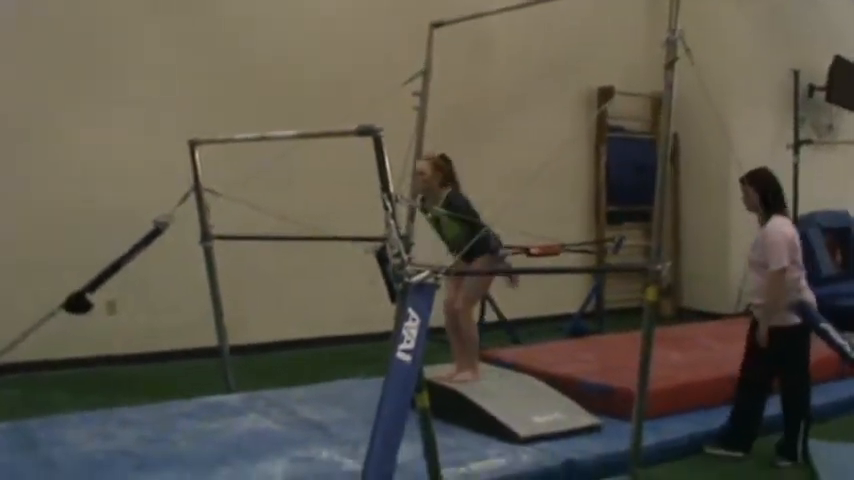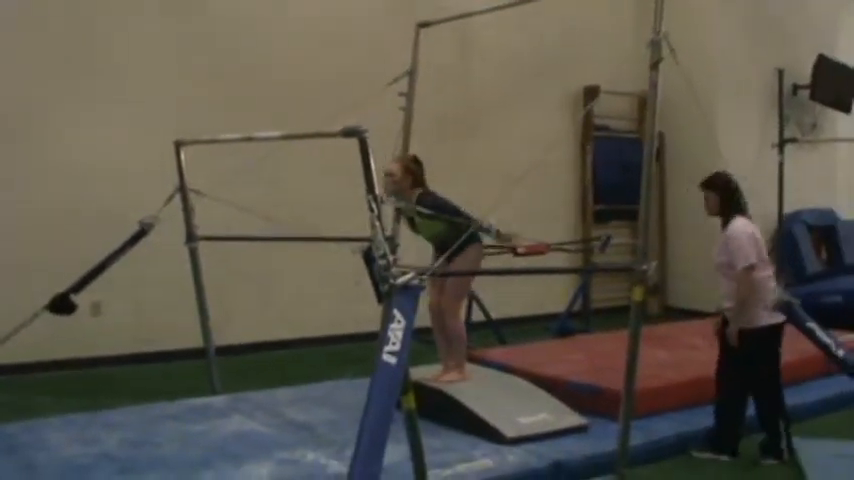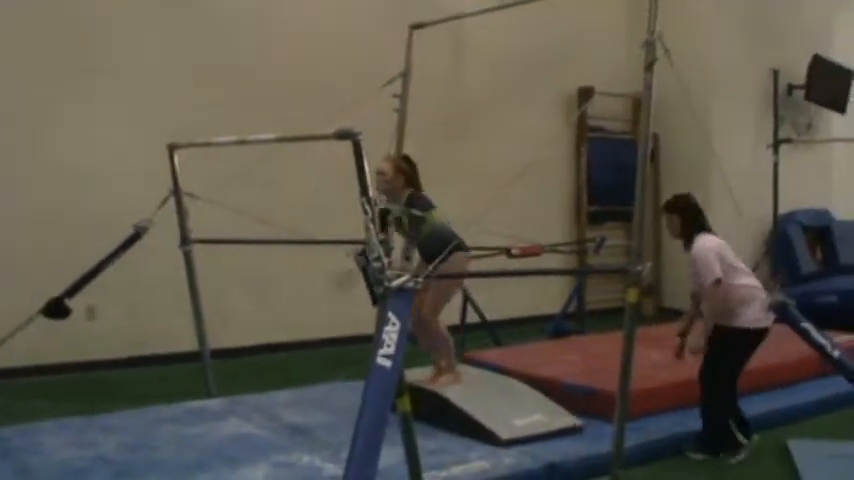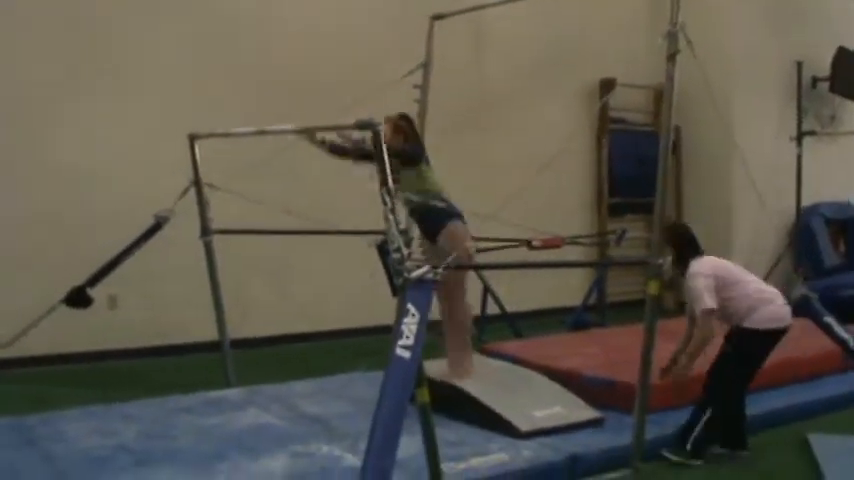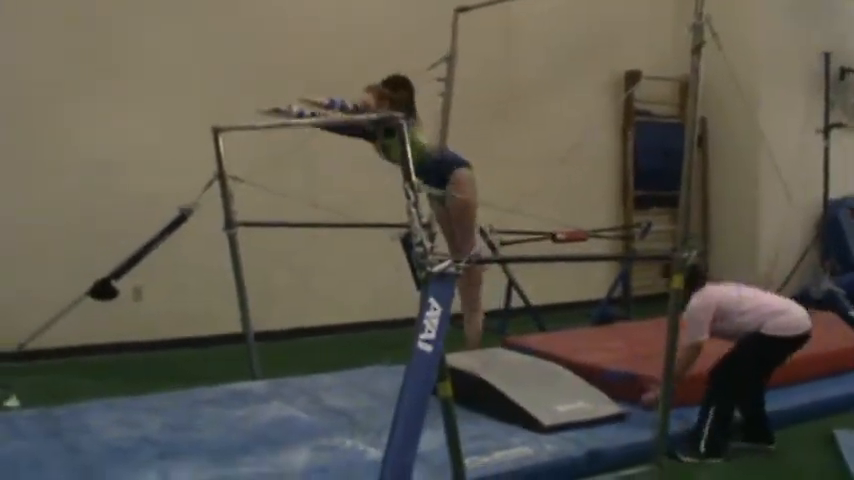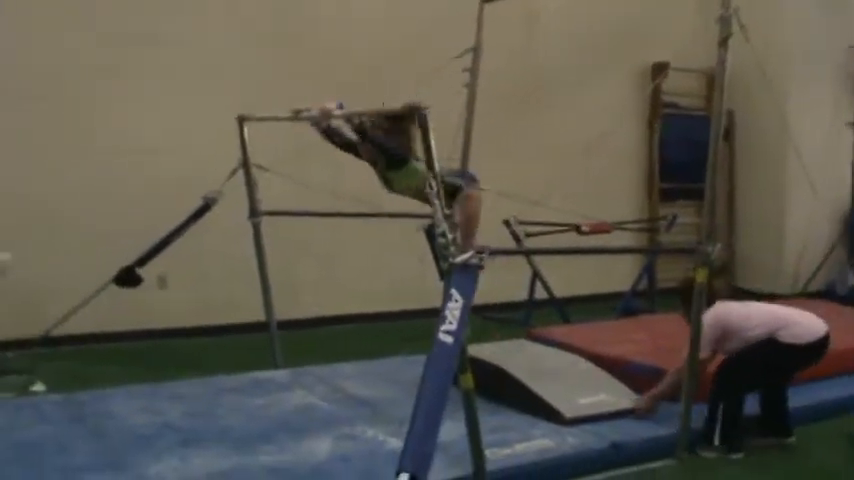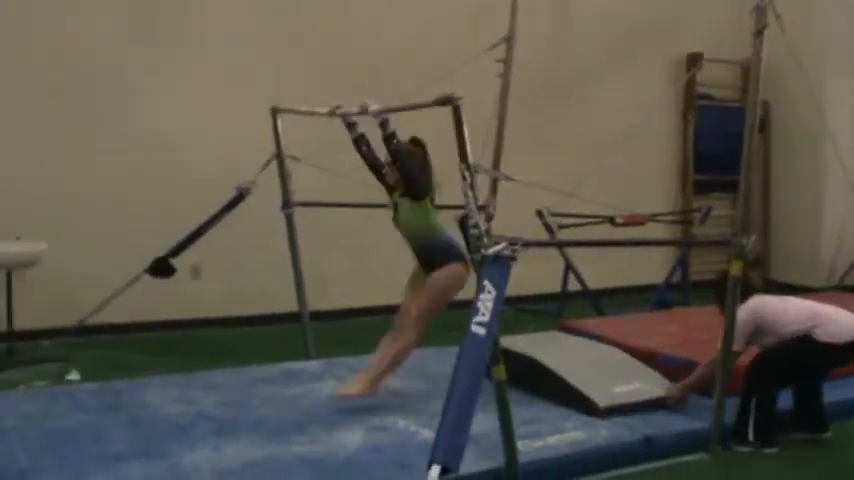
dt=0.2s
person 1, frame 1
left shoulder: (455, 201)
right shoulder: (426, 203)
left elbow: (482, 232)
left wrist: (504, 266)
right wrist: (453, 257)
left hip: (485, 253)
right hip: (462, 255)
left knee: (461, 307)
right knee: (449, 307)
left ankle: (472, 368)
right ankle: (460, 365)
person 1, frame 2
left shoulder: (429, 201)
right shoulder: (402, 204)
left elbow: (467, 219)
left wrist: (497, 235)
left hip: (467, 250)
right hip: (445, 251)
left knee: (450, 307)
right knee: (435, 306)
left ankle: (459, 368)
right ankle: (448, 367)
person 1, frame 3
left shoulder: (415, 201)
right shoulder: (389, 206)
left elbow: (414, 236)
left hip: (452, 254)
right hip: (430, 256)
left knee: (427, 314)
right knee: (414, 314)
left ankle: (451, 371)
right ankle: (438, 369)
person 1, frame 4
left shoulder: (413, 155)
right shoulder: (388, 161)
right elbow: (350, 152)
right wrist: (321, 140)
left hip: (449, 224)
right hip: (428, 230)
left knee: (454, 294)
right knee: (443, 295)
left ankle: (465, 356)
right ankle: (454, 357)
person 1, frame 5
left shoulder: (394, 125)
right shoulder: (373, 129)
left elbow: (355, 109)
right elbow: (337, 126)
left wrist: (325, 103)
right wrist: (295, 111)
left hip: (455, 173)
right hip: (434, 183)
left knee: (465, 246)
right knee: (455, 249)
left ankle: (474, 310)
right ankle: (469, 310)
person 1, frame 6
left shoulder: (396, 157)
right shoulder: (378, 159)
left elbow: (364, 135)
right elbow: (346, 142)
left wrist: (338, 112)
right wrist: (321, 122)
left hip: (462, 191)
right hip: (444, 197)
left knee: (461, 254)
person 1, frame 7
left shoulder: (415, 190)
right shoulder: (396, 190)
left elbow: (396, 155)
right elbow: (369, 156)
left wrist: (379, 116)
right wrist: (350, 123)
left hip: (451, 262)
right hip: (430, 263)
left knee: (412, 321)
right knee: (404, 320)
left ankle: (369, 380)
right ankle: (367, 376)
person 2, frame 1
left shoulder: (777, 229)
right shoulder: (769, 226)
left elbow: (779, 280)
left wrist: (765, 323)
right wrist: (761, 320)
left hip: (788, 321)
right hip: (770, 319)
left knee: (793, 386)
right knee: (751, 380)
left ankle: (794, 450)
right ankle: (736, 441)
person 2, frame 2
left shoulder: (738, 231)
right shoulder: (730, 228)
left elbow: (747, 281)
left wrist: (732, 323)
right wrist: (726, 320)
left hip: (759, 321)
right hip: (742, 319)
left knee: (763, 386)
right knee: (728, 382)
left ankle: (778, 447)
right ankle: (723, 444)
person 2, frame 3
left shoulder: (702, 248)
right shoulder: (701, 245)
left elbow: (715, 295)
right elbow: (698, 298)
left wrist: (700, 335)
right wrist: (683, 332)
left hip: (747, 319)
right hip: (735, 318)
left knee: (714, 382)
right knee: (715, 380)
left ankle: (739, 438)
right ankle: (720, 443)
person 2, frame 4
left shoulder: (697, 273)
right shoulder: (705, 264)
left elbow: (705, 329)
right elbow: (695, 324)
left wrist: (686, 363)
right wrist: (676, 357)
left hip: (764, 320)
right hip: (774, 315)
left knee: (719, 381)
right knee: (731, 379)
left ankle: (689, 447)
right ankle: (733, 439)
person 2, frame 5
left shoulder: (699, 303)
right shoulder: (712, 293)
left elbow: (687, 356)
left wrist: (660, 391)
left hip: (784, 328)
right hip: (797, 323)
left knee: (723, 378)
right knee: (747, 377)
left ankle: (707, 448)
right ankle: (759, 435)
person 2, frame 6
left shoulder: (709, 321)
right shoulder: (723, 311)
left elbow: (686, 370)
right elbow: (697, 365)
left wrist: (652, 397)
left hip: (800, 339)
right hip: (815, 334)
left knee: (728, 376)
right knee: (771, 370)
left ankle: (724, 443)
right ankle: (777, 430)
person 2, frame 7
left shoulder: (744, 314)
right shoulder: (760, 304)
left elbow: (718, 363)
left wrist: (684, 387)
left hip: (833, 338)
left knee: (761, 370)
right knee: (805, 363)
left ankle: (758, 438)
right ankle: (813, 424)
